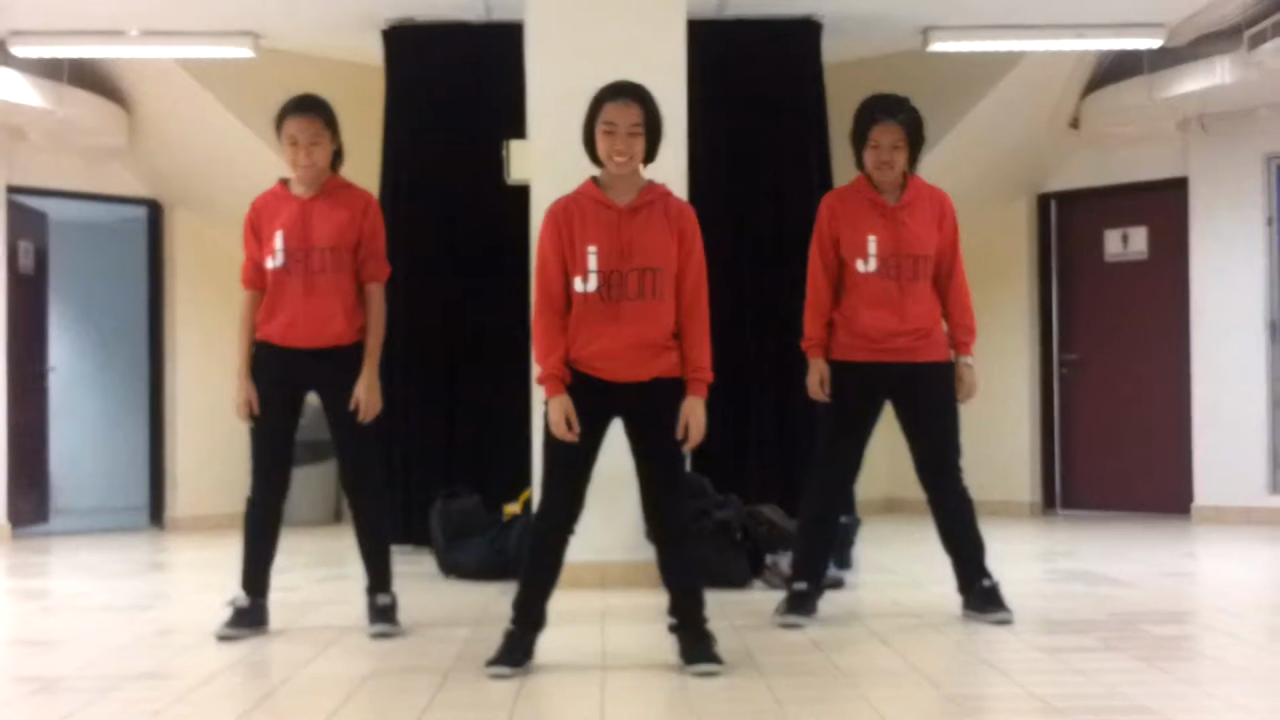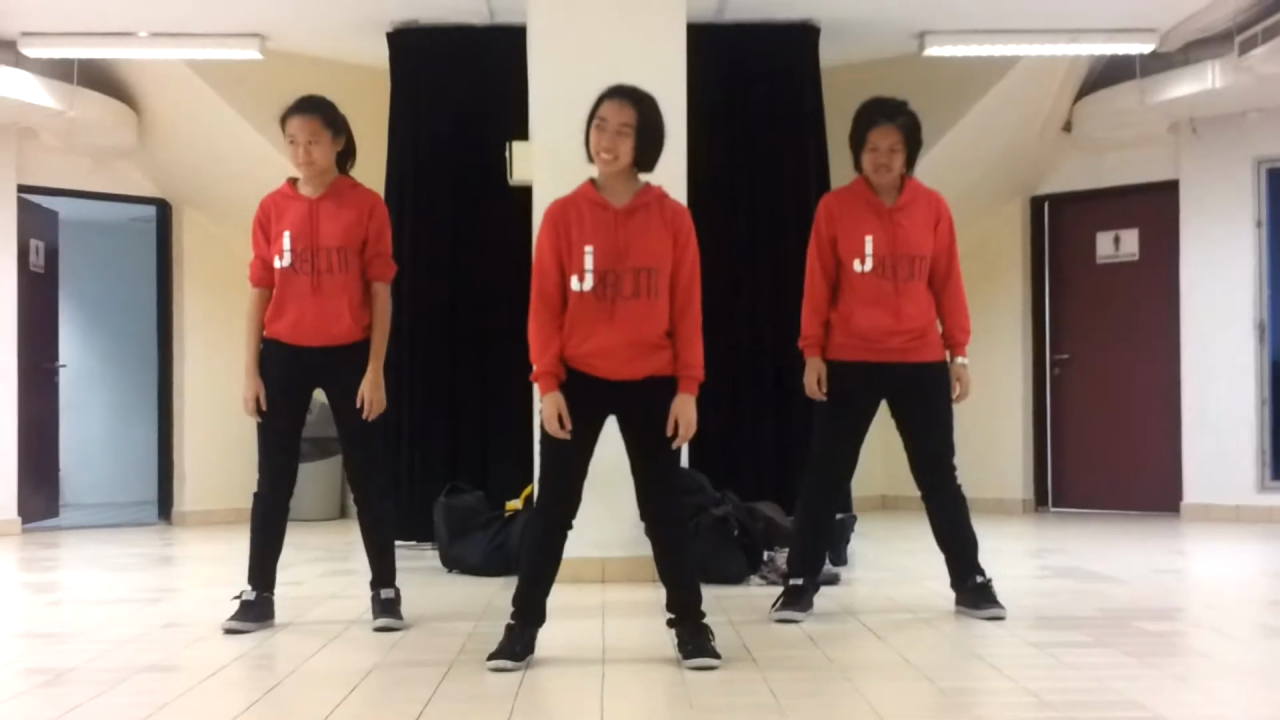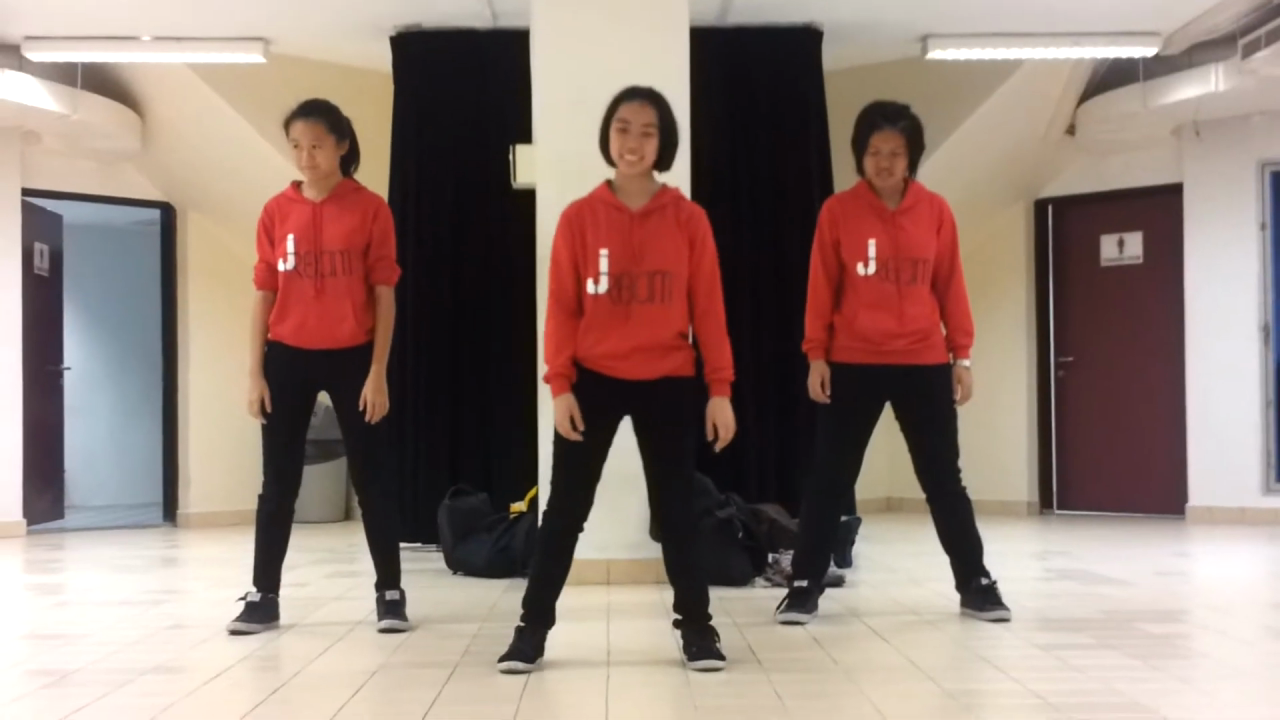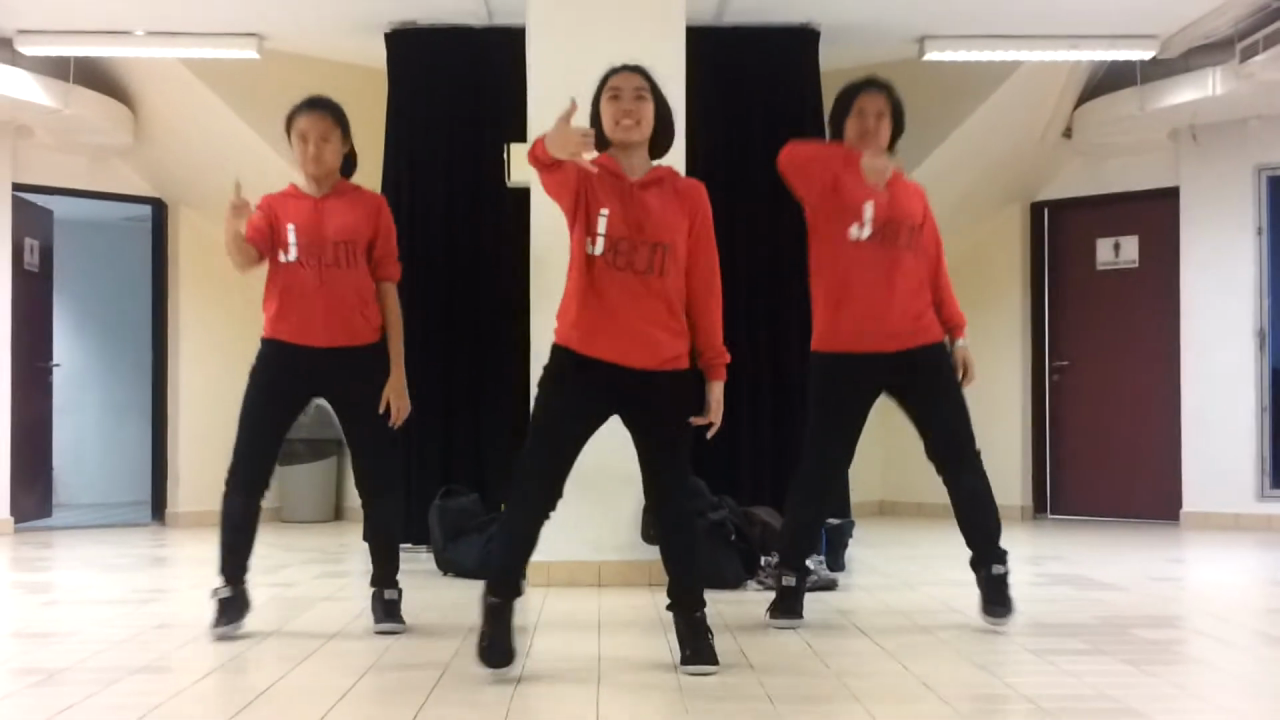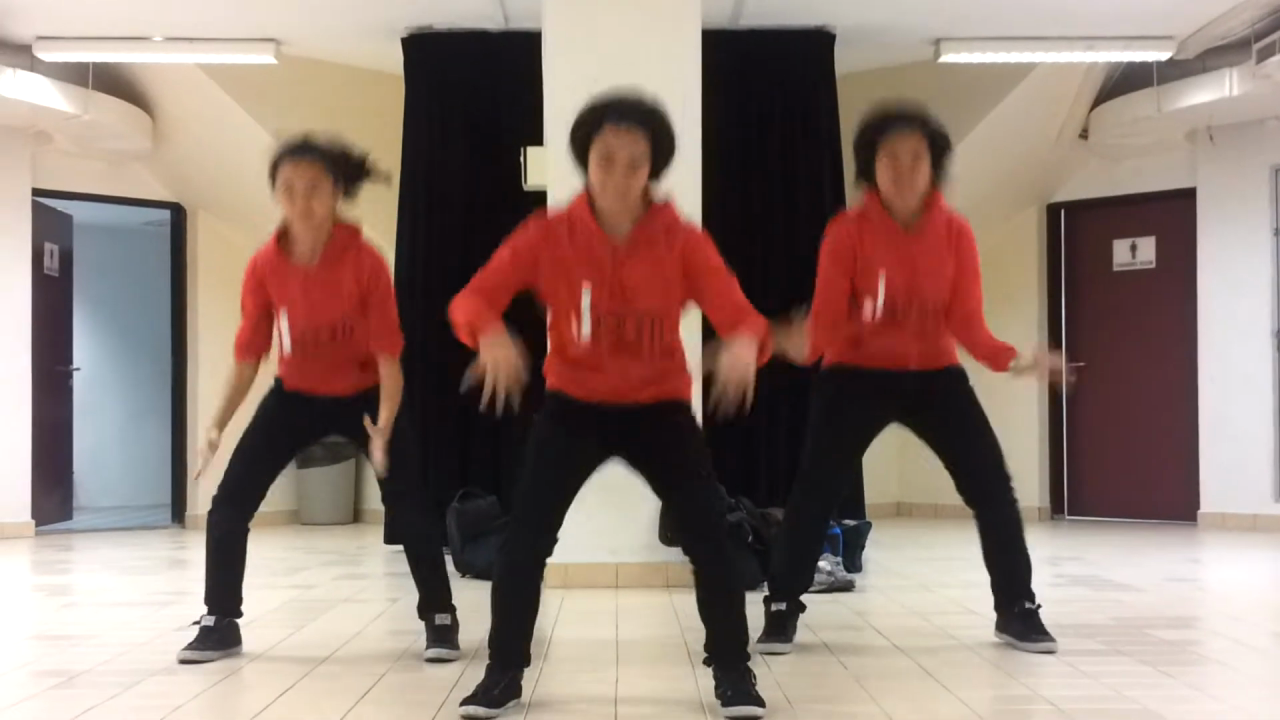
dt=1s
person 1, frame 1
left shoulder: (676, 215)
right shoulder: (564, 215)
left elbow: (693, 308)
right elbow: (548, 307)
left wrist: (697, 388)
right wrist: (553, 385)
left hip: (658, 385)
right hip: (583, 384)
left knee: (668, 512)
right knee: (556, 511)
left ankle: (692, 628)
right ankle: (522, 631)
person 1, frame 2
left shoulder: (672, 218)
right shoulder: (562, 214)
left elbow: (687, 308)
right elbow: (545, 306)
left wrist: (688, 387)
right wrist: (548, 384)
left hip: (652, 384)
right hip: (577, 381)
left knee: (664, 508)
right knee: (554, 507)
left ankle: (690, 624)
right ankle: (523, 627)
person 1, frame 3
left shoulder: (688, 219)
right shoulder: (579, 217)
left elbow: (708, 309)
right elbow: (562, 307)
left wrist: (720, 389)
right wrist: (560, 384)
left hip: (669, 384)
right hip: (593, 381)
left knee: (675, 508)
right knee: (566, 506)
left ankle: (696, 625)
right ankle: (532, 627)
person 1, frame 4
left shoulder: (688, 195)
right shoulder: (582, 175)
left elbow: (704, 285)
right elbow: (552, 175)
left wrist: (716, 370)
right wrist: (551, 148)
left hip: (664, 374)
right hip: (580, 363)
left knee: (672, 503)
right knee: (533, 489)
left ankle: (692, 621)
right ankle: (499, 607)
person 1, frame 5
left shoulder: (682, 239)
right shoulder: (550, 233)
left elbow: (738, 313)
right elbow: (473, 297)
left wrist: (747, 343)
right wrist: (489, 334)
left hip: (659, 411)
right hip: (573, 408)
left knee: (709, 535)
right knee: (525, 538)
person 2, frame 1
left shoulder: (360, 206)
right shoulder: (263, 210)
left elbow: (375, 293)
right elbow: (253, 296)
left wrist: (371, 371)
right wrist: (243, 374)
left hip: (341, 357)
right hip: (277, 358)
left knee: (360, 479)
right knee: (267, 483)
left ankle: (381, 595)
right ankle: (251, 600)
person 2, frame 2
left shoulder: (366, 206)
right shoulder: (272, 209)
left elbow: (381, 292)
right elbow: (260, 293)
left wrist: (376, 369)
right wrist: (251, 370)
left hip: (347, 355)
right hip: (284, 356)
left knee: (365, 475)
right knee: (273, 478)
left ankle: (385, 591)
right ankle: (258, 594)
person 2, frame 3
left shoulder: (370, 209)
right shoulder: (276, 212)
left elbow: (384, 295)
right elbow: (264, 296)
left wrist: (378, 372)
right wrist: (255, 372)
left hip: (352, 357)
right hip: (288, 358)
left knee: (369, 478)
right knee: (278, 481)
left ankle: (390, 593)
right ankle: (263, 596)
person 2, frame 4
left shoulder: (369, 207)
right shoulder: (274, 208)
left elbow: (389, 292)
right elbow: (243, 260)
left wrist: (398, 372)
right wrist: (233, 227)
left hip: (358, 356)
right hip: (284, 354)
left knee: (377, 482)
right knee: (245, 476)
left ankle: (386, 592)
right ankle: (232, 589)
person 2, frame 5
left shoulder: (366, 263)
right shoulder: (264, 267)
left elbow: (389, 359)
right elbow: (247, 358)
left wrist: (385, 428)
right wrist: (218, 423)
left hip: (363, 397)
right hip: (295, 398)
left knee: (408, 507)
right knee: (229, 504)
left ankle: (441, 621)
right ankle: (220, 624)
person 3, frame 1
left shoulder: (936, 205)
right shoulder: (836, 206)
left elbow: (951, 281)
right elbow: (821, 284)
left wrist: (964, 351)
right wrist: (815, 353)
left hip: (926, 362)
right hip: (852, 362)
left knee: (944, 478)
right knee: (830, 477)
left ankle: (977, 586)
right ankle: (804, 587)
person 3, frame 2
left shoulder: (933, 207)
right shoulder: (835, 207)
left elbow: (947, 282)
right elbow: (819, 284)
left wrist: (959, 351)
right wrist: (812, 351)
left hip: (922, 362)
right hip: (849, 362)
left knee: (939, 477)
right knee: (826, 475)
left ankle: (970, 582)
right ankle: (800, 583)
person 3, frame 3
left shoulder: (935, 211)
right shoulder: (838, 211)
left elbow: (949, 285)
right elbow: (822, 287)
left wrist: (961, 354)
right wrist: (816, 354)
left hip: (924, 364)
right hip: (852, 364)
left knee: (943, 478)
right knee: (829, 477)
left ankle: (975, 583)
right ankle: (804, 585)
person 3, frame 4
left shoulder: (911, 191)
right shoulder: (824, 183)
left elbow: (934, 268)
right elbow: (790, 159)
left wrist: (957, 333)
right wrist: (857, 161)
left hip: (919, 345)
right hip: (842, 349)
left knee: (960, 458)
right knee: (821, 468)
left ankle: (991, 569)
right ankle: (791, 581)
person 3, frame 5
left shoulder: (955, 232)
right shoulder: (844, 235)
left elbow: (969, 330)
right elbow: (828, 324)
left wrist: (1014, 361)
right wrist: (805, 342)
left hip: (933, 376)
right hip: (854, 376)
left knee: (992, 484)
right knee: (815, 486)
left ankle: (1017, 610)
right ankle: (781, 609)
